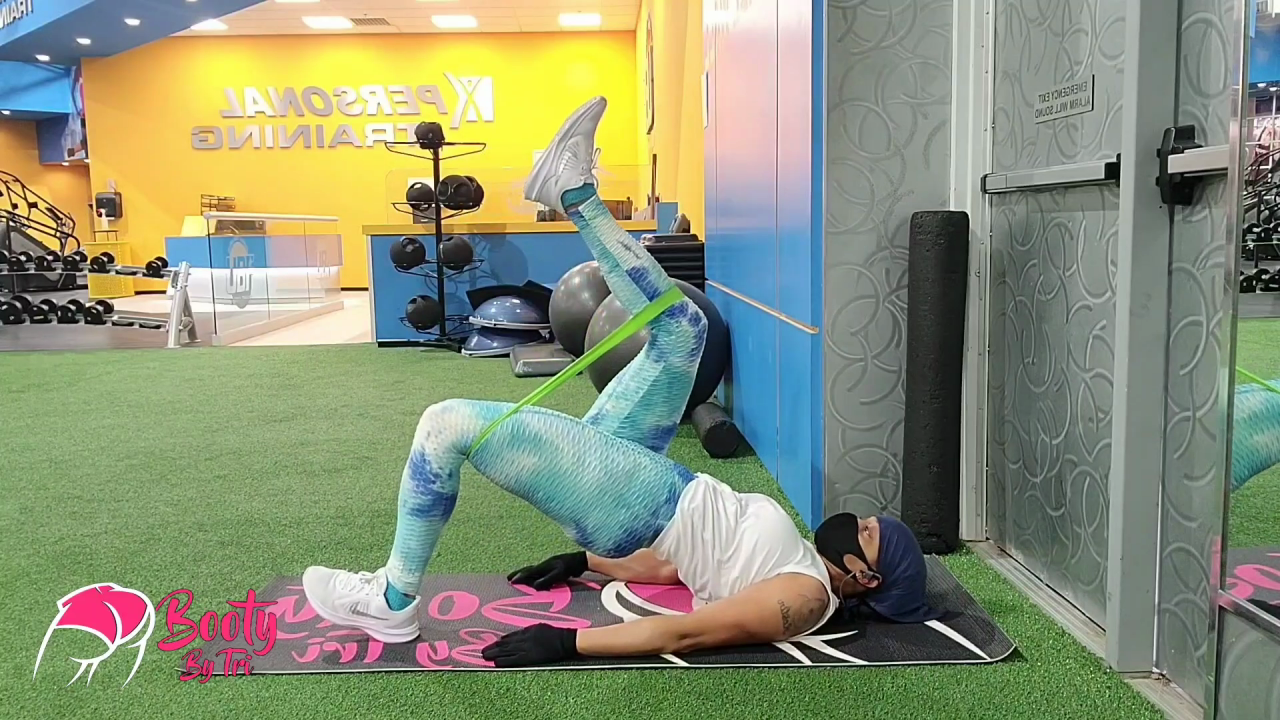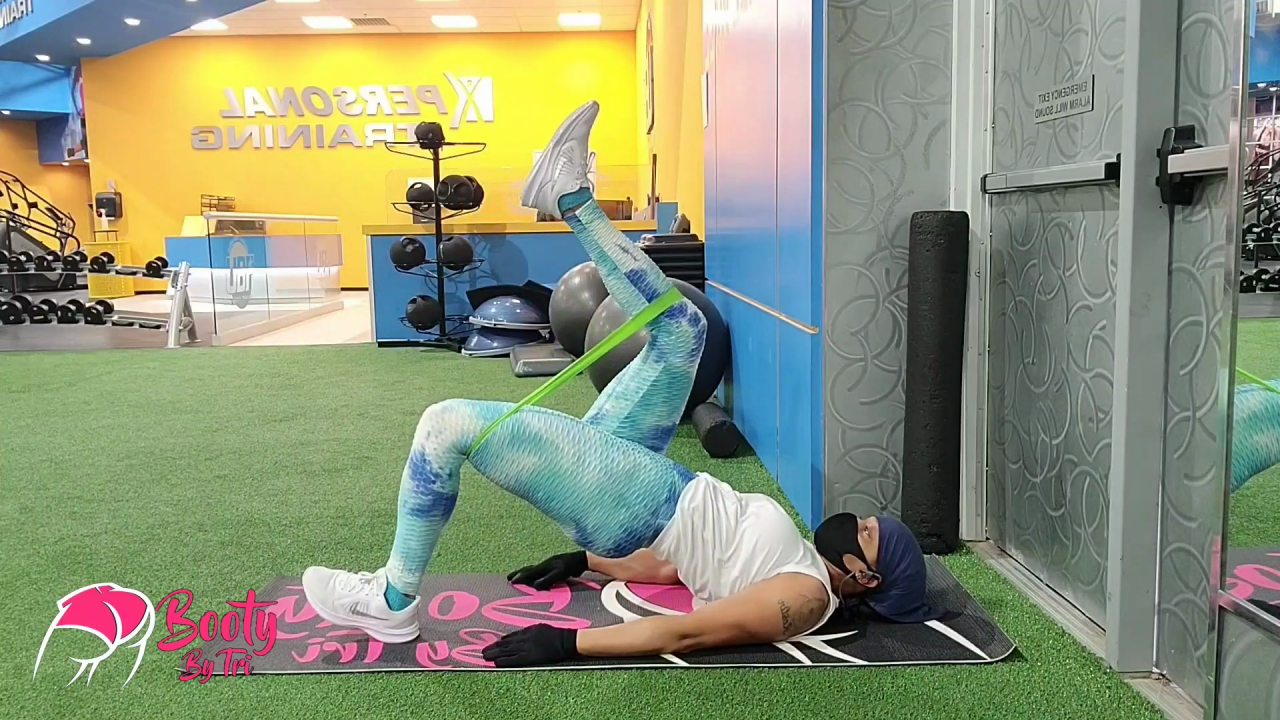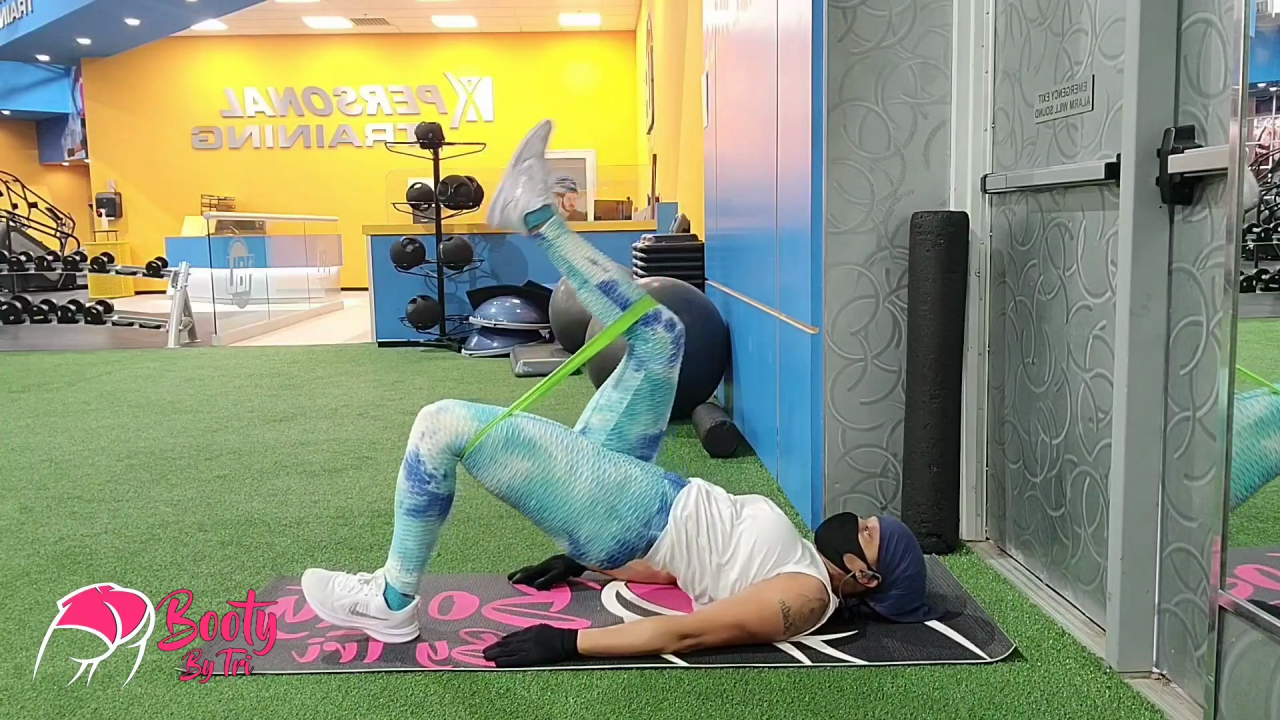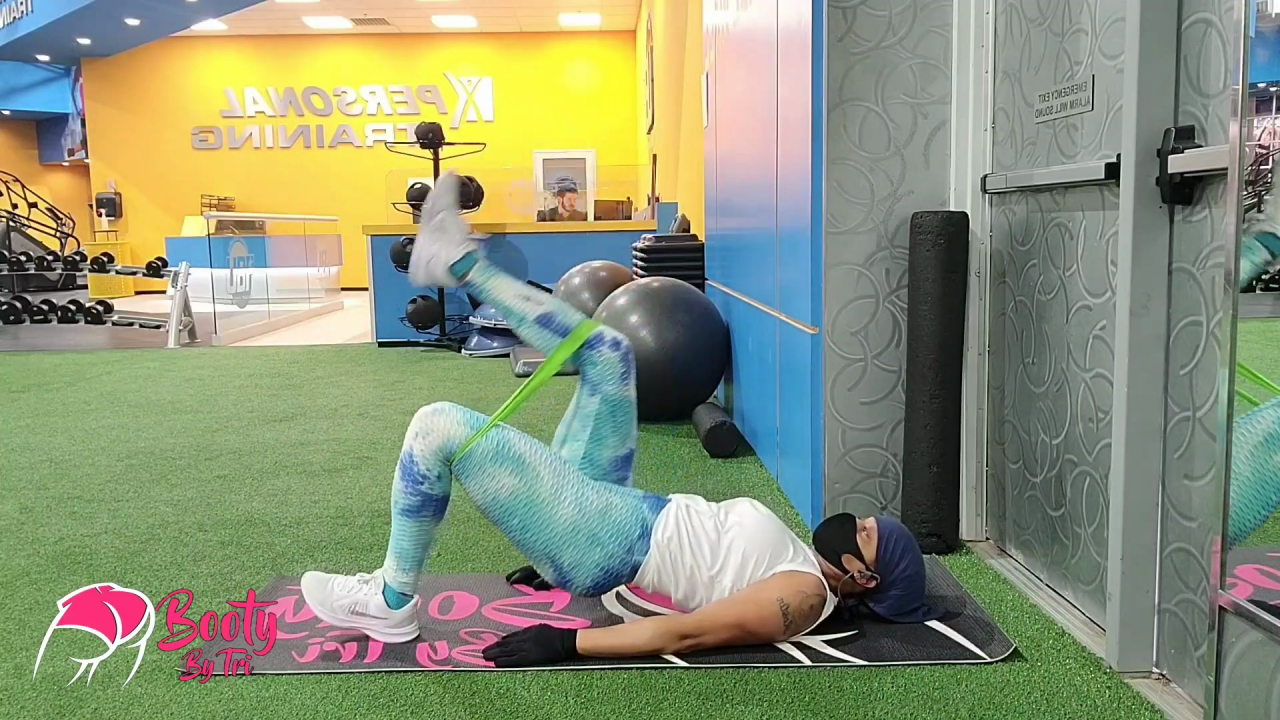
dt=0.3s
person 1, frame 1
left shoulder: (805, 598)
right shoulder: (796, 559)
left elbow: (680, 633)
left wrist: (566, 641)
right wrist: (583, 561)
left hip: (631, 501)
right hip: (633, 474)
left knee: (447, 425)
right knee: (681, 326)
left ankle: (392, 604)
right ankle: (574, 193)
person 1, frame 2
left shoulder: (806, 598)
right shoulder: (799, 560)
left elbow: (683, 634)
left wrist: (568, 642)
right wrist: (584, 560)
left hip: (630, 500)
right hip: (635, 483)
left knee: (447, 424)
right knee: (681, 326)
left ankle: (392, 604)
right ankle: (569, 196)
person 1, frame 3
left shoulder: (804, 600)
right shoulder: (802, 564)
left elbow: (683, 633)
left wrist: (567, 644)
left hip: (619, 513)
right hip: (625, 487)
left knee: (442, 425)
right knee: (660, 332)
left ankle: (391, 605)
right ankle: (538, 214)
person 1, frame 4
left shoulder: (801, 599)
right shoulder: (797, 562)
left elbow: (685, 633)
left wrist: (568, 643)
left hip: (597, 540)
right hip: (611, 510)
left knee: (438, 427)
right knee: (607, 352)
left ankle: (390, 607)
right ankle: (455, 262)
